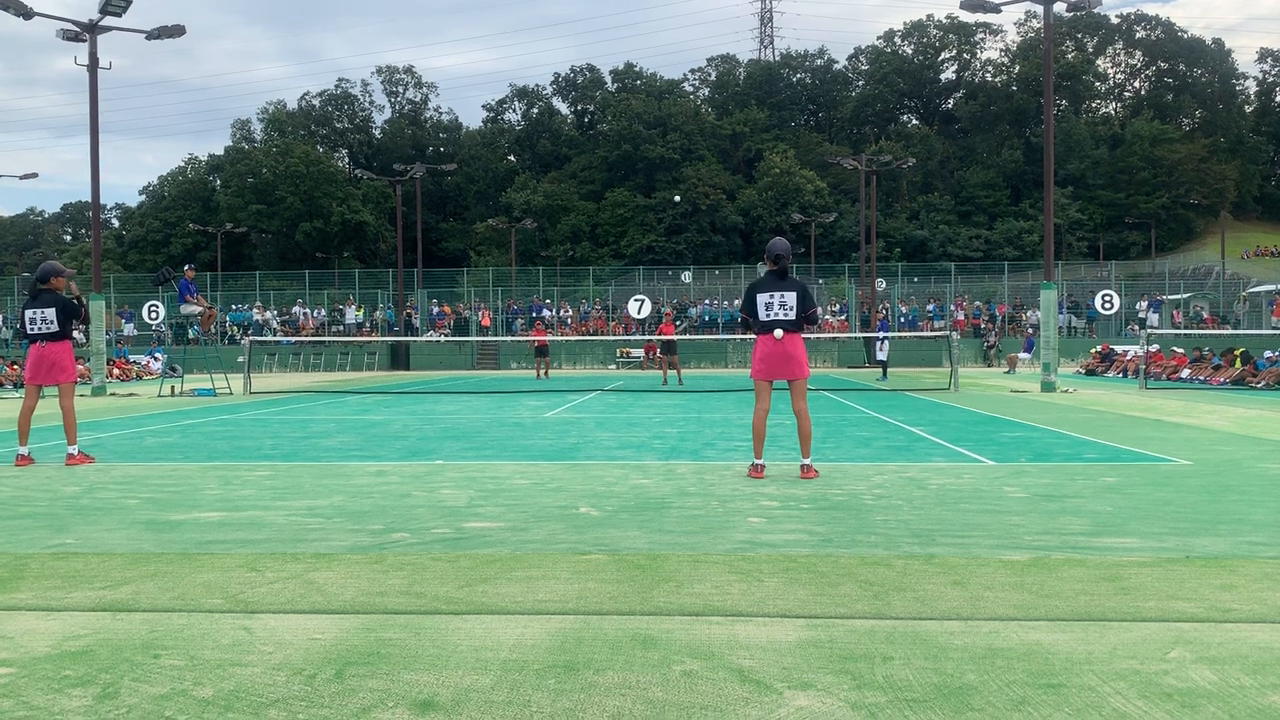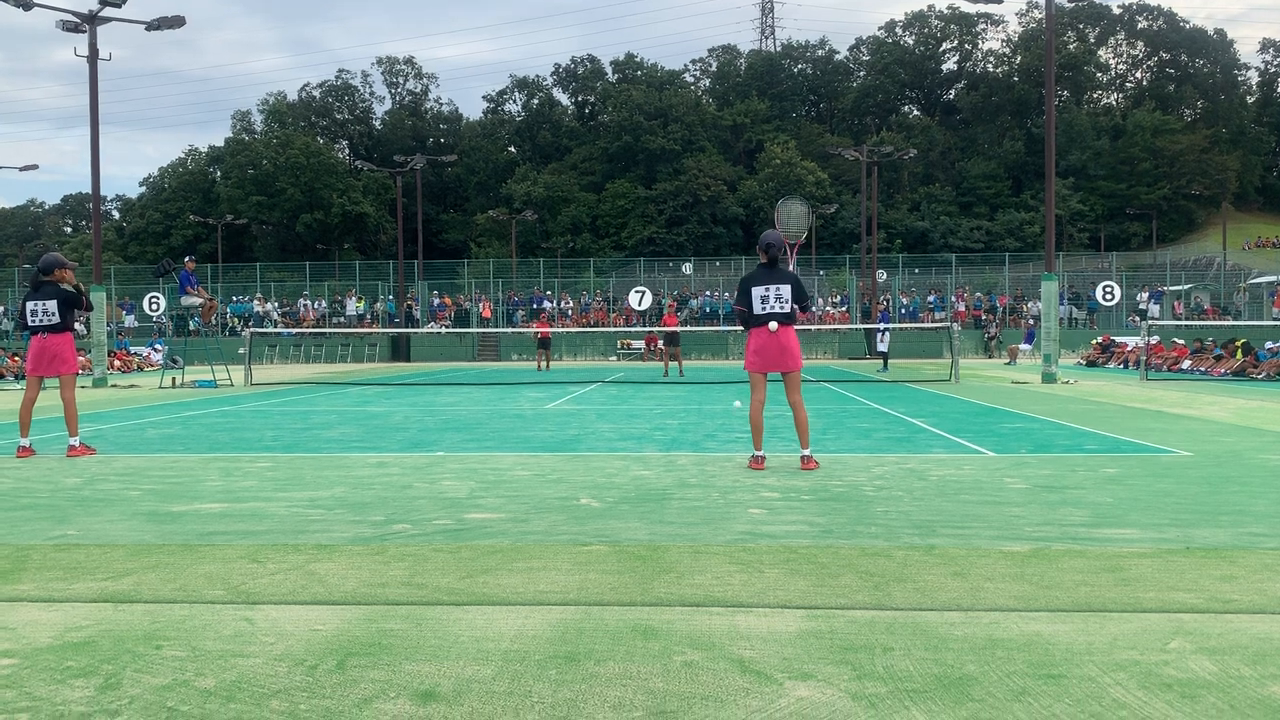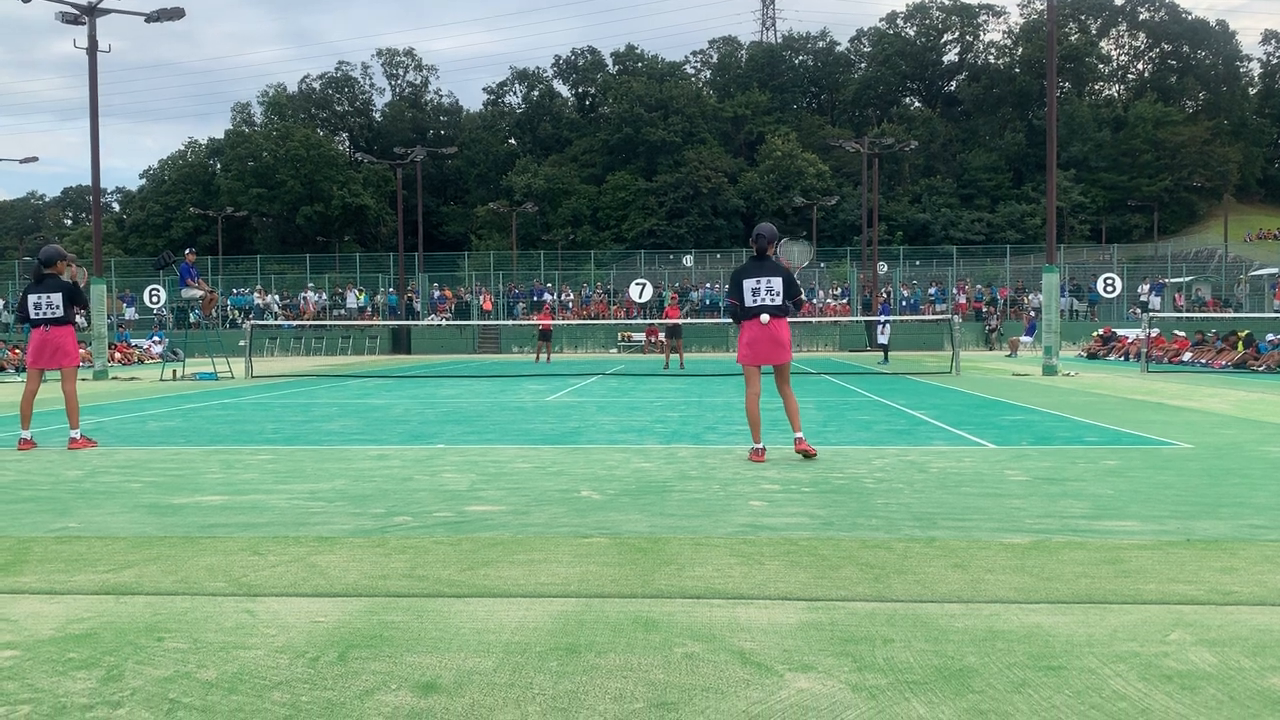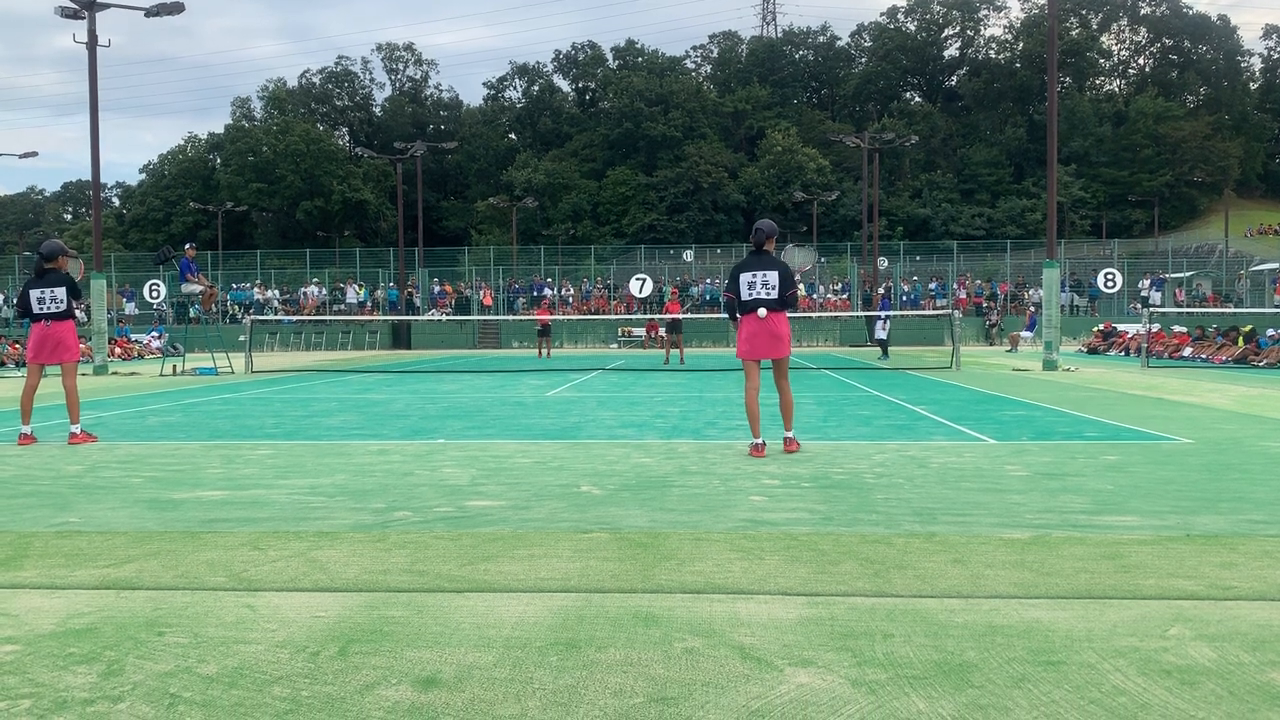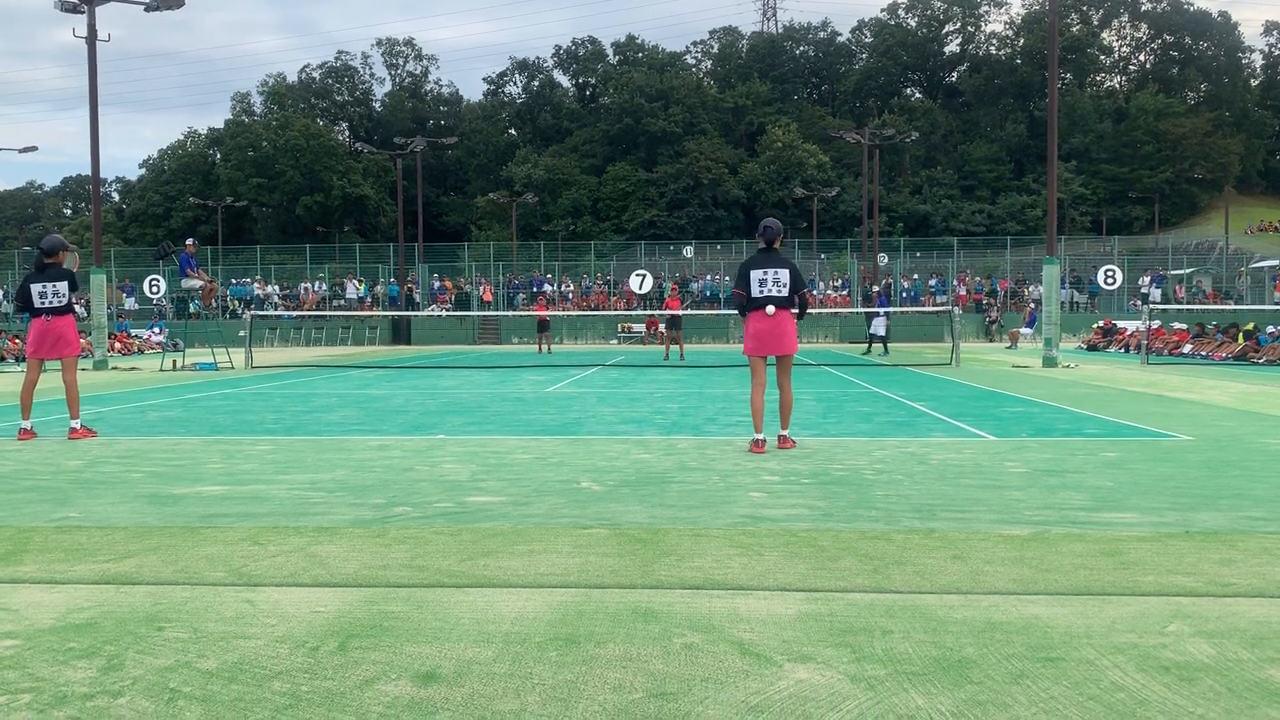
dt=0.3s
person 1, frame 1
left shoulder: (755, 287)
right shoulder: (798, 286)
left elbow: (745, 323)
right elbow: (813, 320)
left hip: (765, 347)
right hip: (793, 346)
left knee: (761, 408)
right knee: (800, 408)
left ankle: (758, 464)
right ankle: (806, 464)
person 1, frame 2
left shoulder: (748, 280)
right shoulder: (790, 278)
left elbow: (742, 317)
right elbow: (805, 307)
left hip: (759, 340)
right hip: (786, 338)
left knee: (757, 400)
right knee: (796, 400)
left ankle: (758, 456)
right ankle: (806, 455)
person 1, frame 3
left shoulder: (740, 273)
right shoulder: (782, 271)
left elbow: (733, 309)
right elbow: (798, 305)
left wrist: (740, 323)
left hip: (751, 332)
right hip: (778, 331)
left knee: (753, 392)
right knee: (785, 389)
left ankle: (758, 448)
right ankle: (800, 439)
person 1, frame 4
left shoulder: (739, 268)
right shoulder: (780, 266)
left elbow: (729, 303)
right elbow: (792, 301)
left wrist: (734, 320)
left hip: (750, 326)
right hip: (776, 325)
left knee: (752, 387)
right knee: (783, 384)
left ankle: (758, 443)
right ankle: (789, 438)
person 1, frame 5
left shoulder: (748, 265)
right shoulder: (789, 265)
left elbow: (738, 300)
right elbow: (804, 300)
left wrist: (745, 315)
right wrist: (798, 317)
left hip: (757, 323)
right hip: (783, 322)
left knee: (758, 384)
right knee: (784, 382)
left ankle: (758, 438)
right ankle: (784, 435)
person 2, frame 1
left shoulder: (28, 303)
right shoulder: (61, 301)
left elbow: (24, 332)
right elbow: (85, 318)
right wrist: (76, 296)
left hip: (36, 351)
right hip: (59, 351)
left knee: (28, 403)
right knee: (67, 403)
left ankle: (22, 453)
right ankle: (73, 452)
person 2, frame 2
left shoulder: (30, 295)
right shoulder: (62, 293)
left elbow: (24, 324)
right elbow: (88, 307)
right wrist: (74, 285)
left hip: (37, 343)
right hip: (61, 342)
left knee: (30, 395)
right knee: (68, 395)
left ankle: (23, 445)
right ankle: (74, 444)
person 2, frame 3
left shoulder: (30, 289)
right shoulder: (64, 286)
left elbow: (21, 317)
right elbow: (84, 305)
right wrist: (74, 281)
left hip: (38, 336)
right hip: (62, 335)
left knee: (31, 388)
right knee: (69, 387)
left ankle: (25, 437)
right ankle: (75, 437)
person 2, frame 4
left shoulder: (30, 283)
right shoulder: (65, 280)
left elbow: (21, 313)
right elbow: (78, 296)
left hip: (38, 331)
right hip: (63, 330)
left knee: (31, 383)
right knee: (69, 382)
left ankle: (25, 432)
right ankle: (75, 432)
person 2, frame 5
left shoulder: (30, 278)
right shoulder: (66, 274)
left elbow: (20, 306)
left hip: (39, 326)
right hip: (63, 325)
left knee: (31, 378)
right knee: (70, 377)
left ankle: (25, 427)
right ankle: (75, 426)
